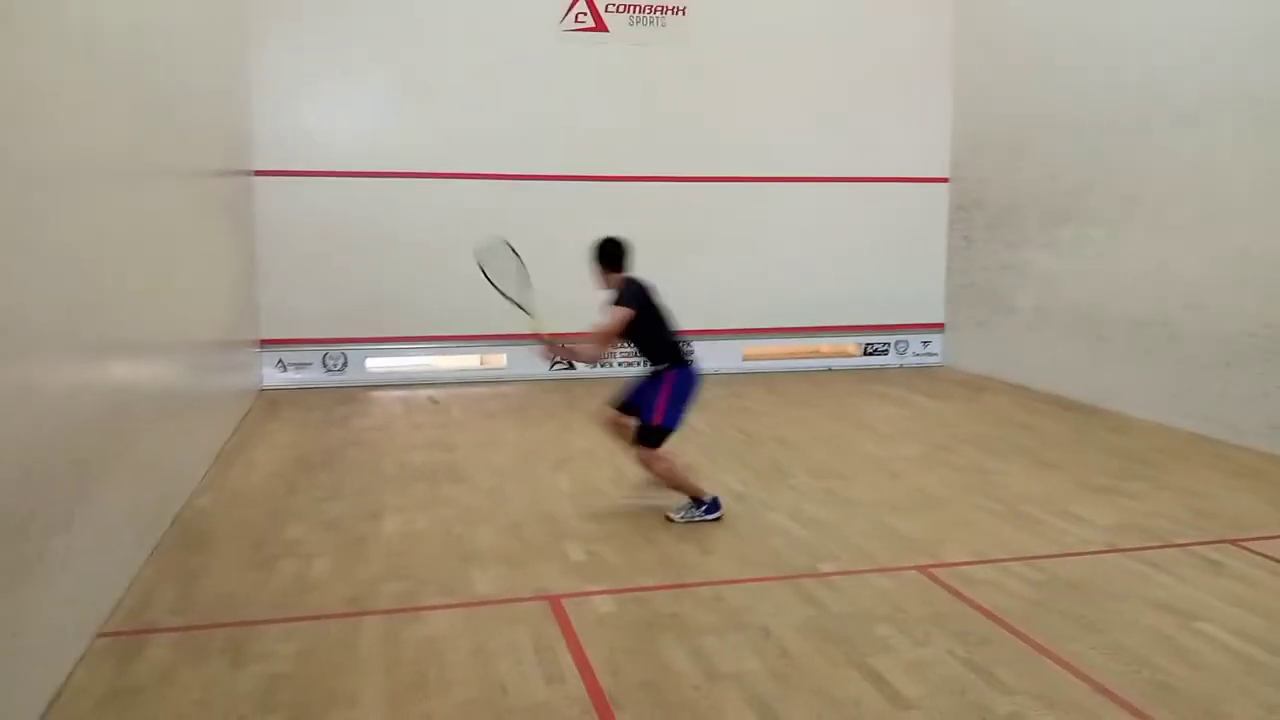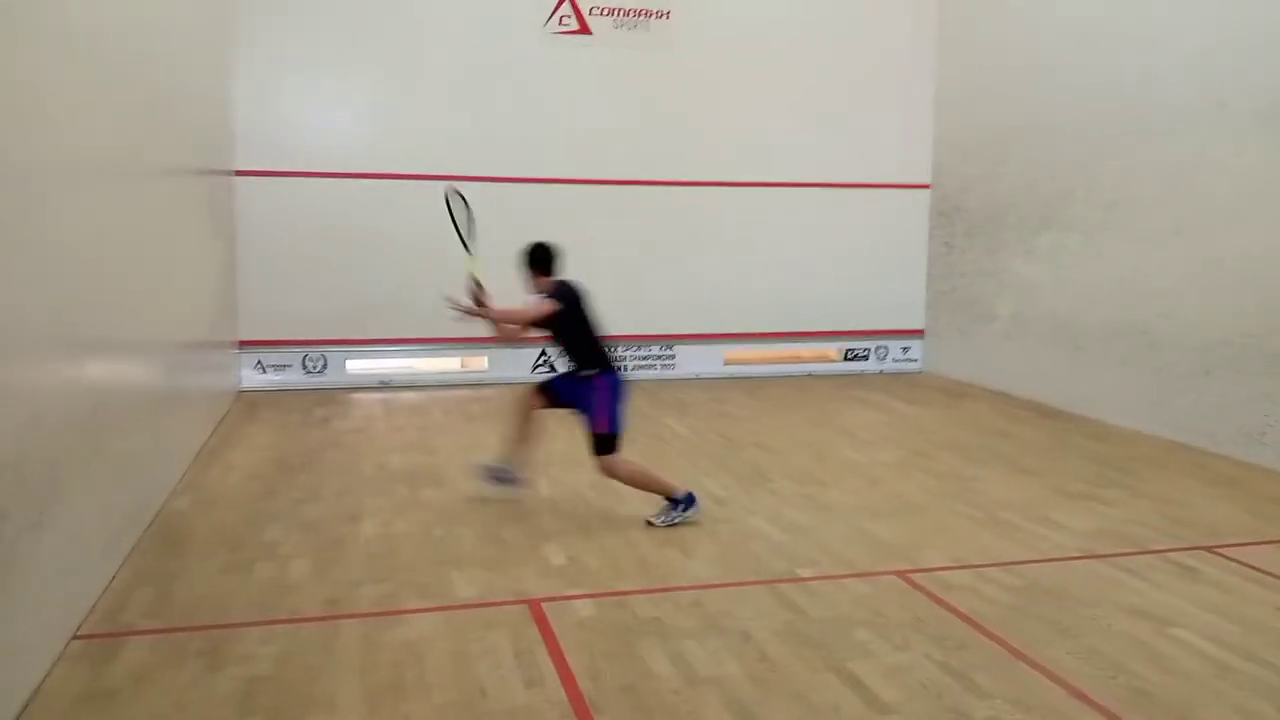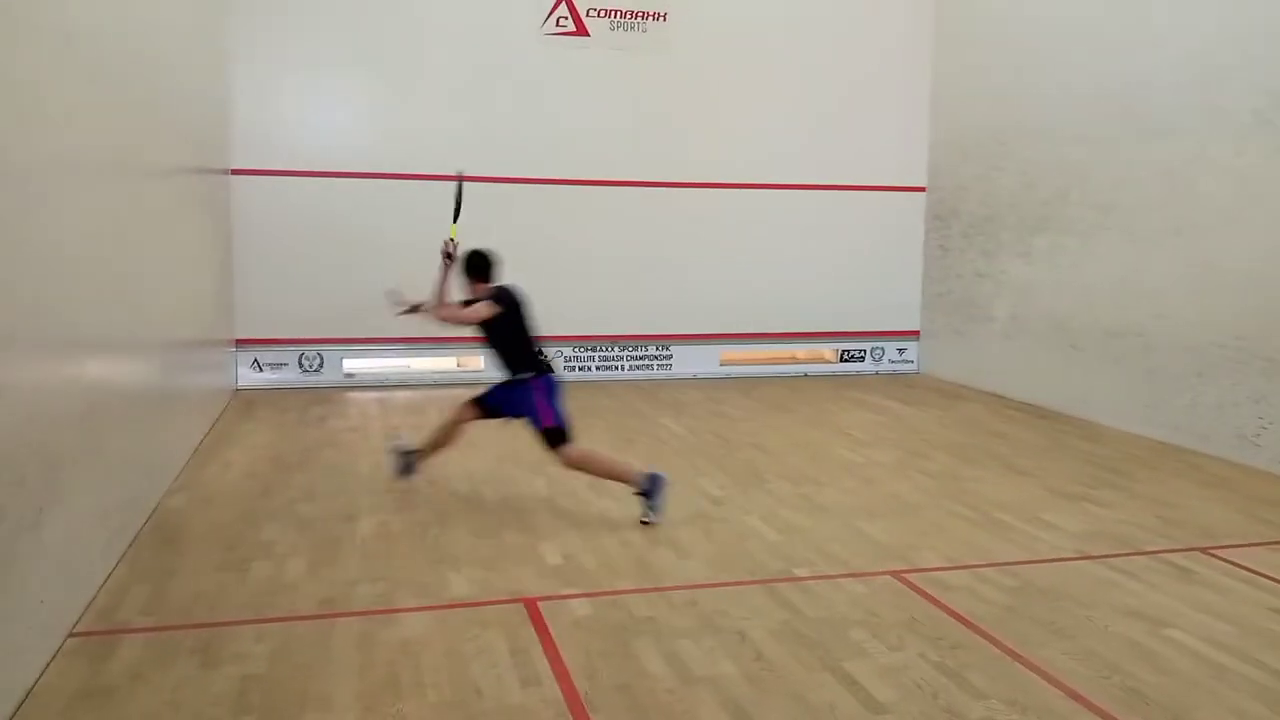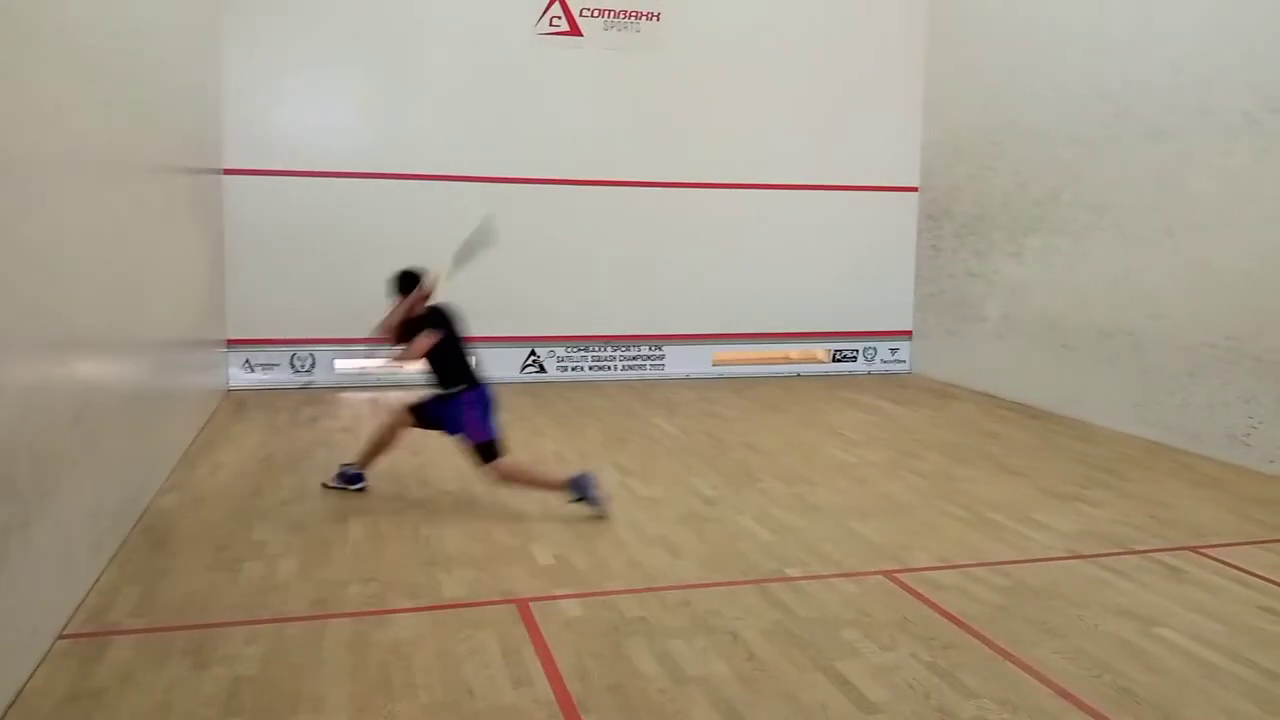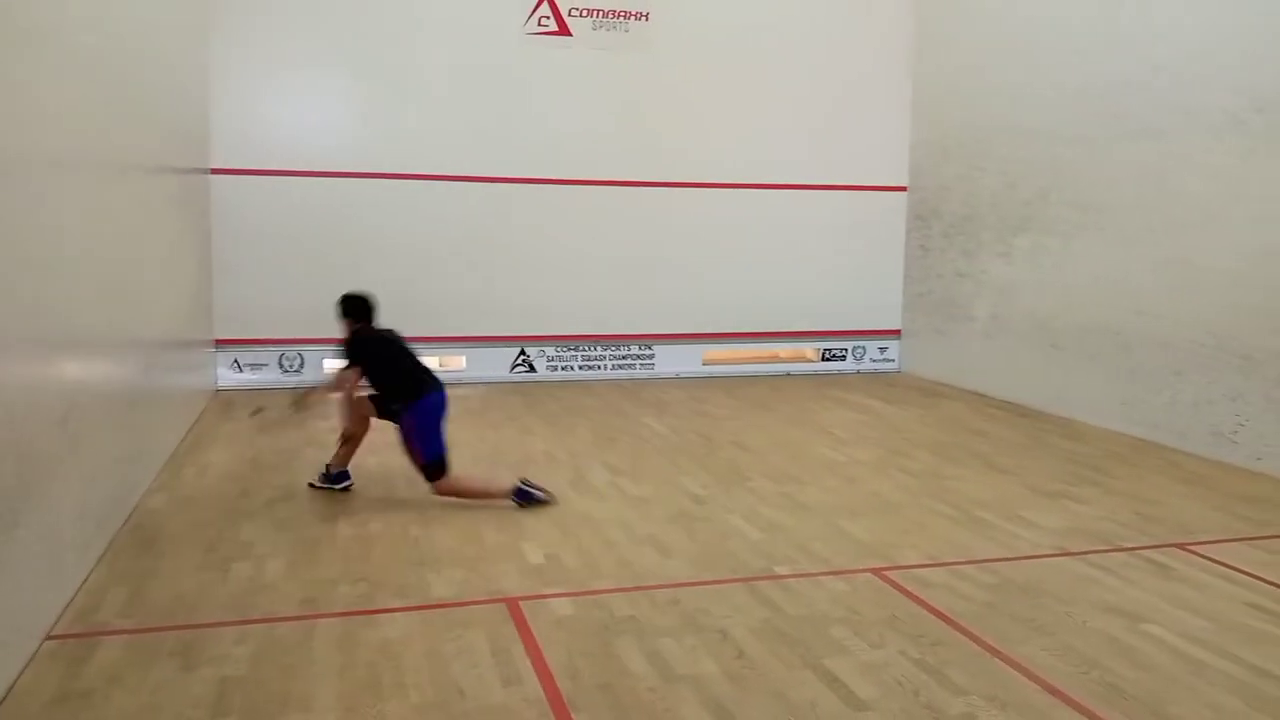
dt=0.1s
person 1, frame 1
left shoulder: (631, 291)
right shoulder: (623, 296)
left elbow: (606, 331)
right elbow: (600, 351)
left wrist: (568, 351)
right wrist: (566, 350)
left hip: (673, 374)
right hip: (663, 372)
left knee: (646, 453)
right knee: (614, 420)
left ankle: (706, 503)
right ankle: (667, 474)
person 1, frame 2
left shoulder: (562, 292)
right shoulder: (547, 303)
left elbow: (521, 315)
right elbow: (510, 332)
left wrist: (479, 311)
right wrist: (484, 307)
left hip: (599, 380)
right hip: (582, 375)
left knee: (608, 463)
right knee: (528, 400)
left ankle: (681, 499)
right ankle: (510, 468)
person 1, frame 3
left shoulder: (503, 295)
right shoulder: (478, 304)
left elbow: (459, 316)
right elbow: (442, 309)
left wrist: (425, 308)
right wrist: (446, 266)
left hip: (534, 383)
right hip: (517, 384)
left knee: (566, 453)
right knee: (462, 414)
left ankle: (646, 483)
right ankle: (415, 456)
person 1, frame 4
left shoulder: (435, 317)
right shoulder: (415, 321)
left elbow: (413, 353)
right elbow: (386, 331)
right wrist: (412, 299)
left hip: (467, 397)
right hip: (451, 397)
left knee: (498, 468)
right knee: (397, 418)
left ankle: (574, 484)
right ankle: (354, 472)
person 1, frame 5
left shoulder: (358, 342)
right shoulder: (384, 337)
left elbow: (348, 392)
right wrist: (319, 389)
left hip: (419, 406)
right hip: (428, 394)
left knee: (442, 484)
right knee: (362, 406)
left ankle: (518, 490)
right ankle: (336, 472)
